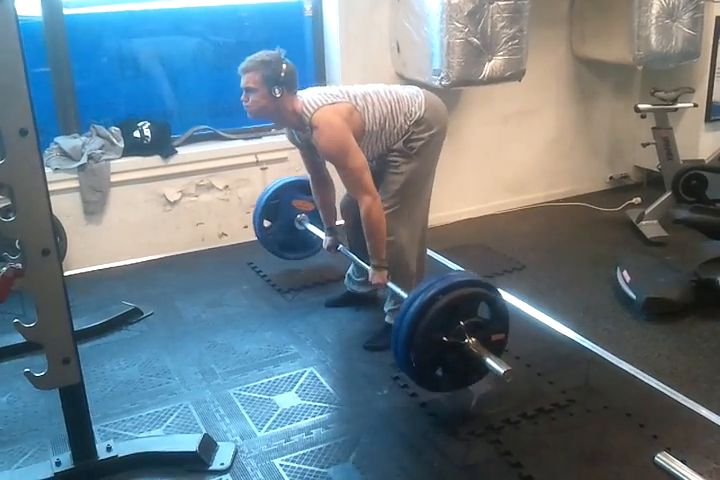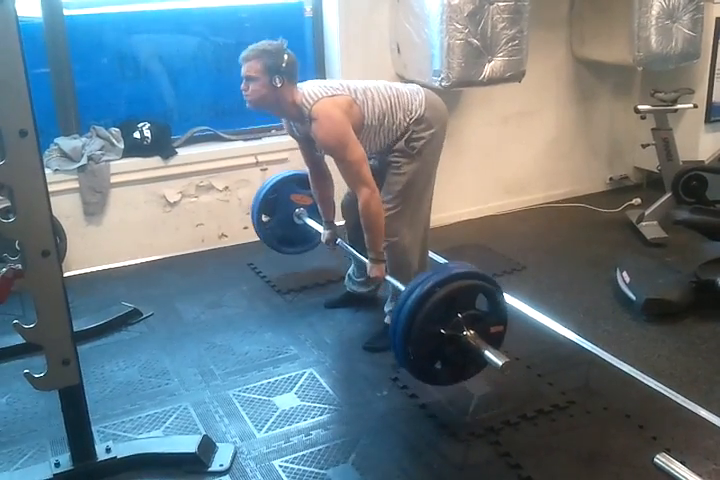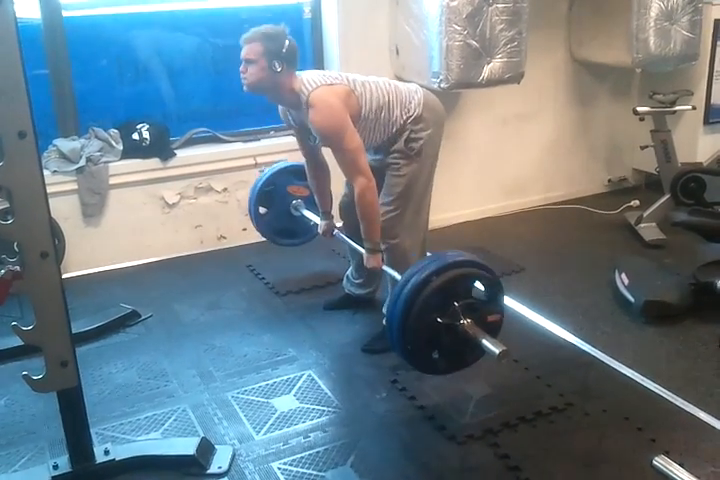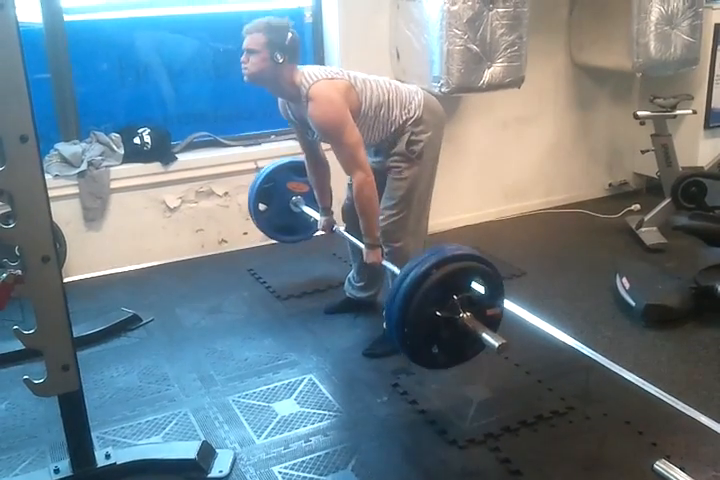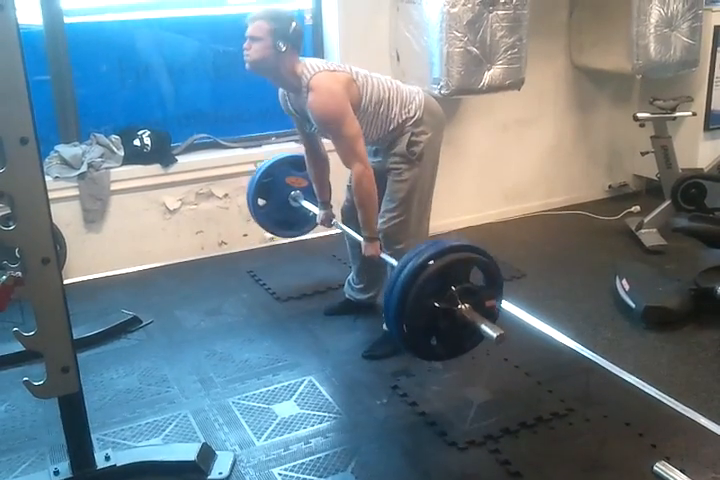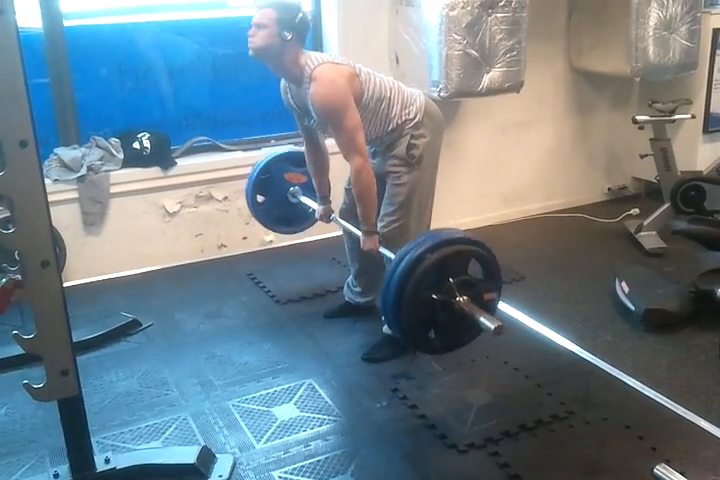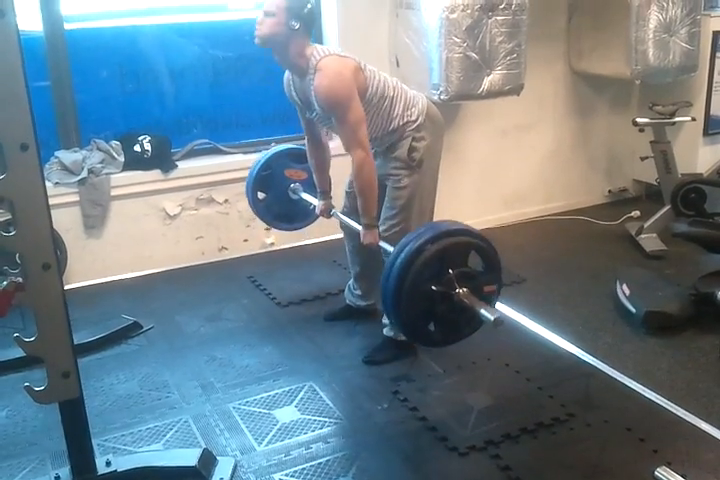
dt=0.1s
person 1, frame 1
left shoulder: (326, 126)
right shoulder: (293, 121)
left elbow: (369, 199)
right elbow: (320, 178)
left wrist: (379, 266)
right wrist: (330, 231)
left hip: (420, 122)
right hip: (391, 128)
left knee: (395, 221)
right knee: (352, 210)
right ankle: (361, 287)
person 1, frame 2
left shoulder: (325, 119)
right shoulder: (294, 115)
left elbow: (367, 192)
right elbow: (318, 172)
left wrist: (378, 258)
right wrist: (328, 224)
left hip: (420, 121)
right hip: (392, 127)
left knee: (397, 222)
right knee: (355, 210)
right ankle: (361, 287)
person 1, frame 3
left shoulder: (323, 106)
right shoulder: (288, 105)
left elbow: (362, 181)
right elbow: (314, 161)
left wrist: (373, 250)
right wrist: (325, 215)
left hip: (417, 121)
right hip: (386, 130)
left knee: (395, 223)
right knee: (352, 210)
right ankle: (360, 290)
person 1, frame 4
left shoulder: (322, 101)
right shoulder: (288, 101)
left elbow: (361, 176)
right elbow: (314, 157)
left wrist: (373, 245)
right wrist: (325, 211)
left hip: (417, 124)
right hip: (387, 132)
left knee: (397, 227)
right knee: (354, 213)
right ankle: (361, 293)
person 1, frame 5
left shoulder: (323, 92)
right shoulder: (287, 93)
left elbow: (358, 167)
right elbow: (313, 151)
left wrist: (372, 239)
right wrist: (324, 205)
left hip: (415, 125)
right hip: (383, 133)
left knee: (397, 229)
right knee: (352, 216)
right ankle: (362, 295)
person 1, frame 6
left shoulder: (325, 84)
right shoulder: (289, 87)
left elbow: (358, 161)
right elbow: (314, 146)
left wrist: (371, 233)
right wrist: (323, 200)
left hip: (415, 128)
right hip: (382, 136)
left knee: (397, 232)
right knee: (352, 216)
right ankle: (361, 297)
person 1, frame 7
left shoulder: (330, 76)
right shoulder: (292, 79)
left elbow: (359, 154)
right elbow: (315, 139)
left wrist: (371, 225)
right wrist: (323, 195)
left hip: (414, 132)
right hip: (381, 138)
left knee: (397, 235)
right knee: (353, 221)
left ankle: (402, 334)
right ankle: (362, 300)
